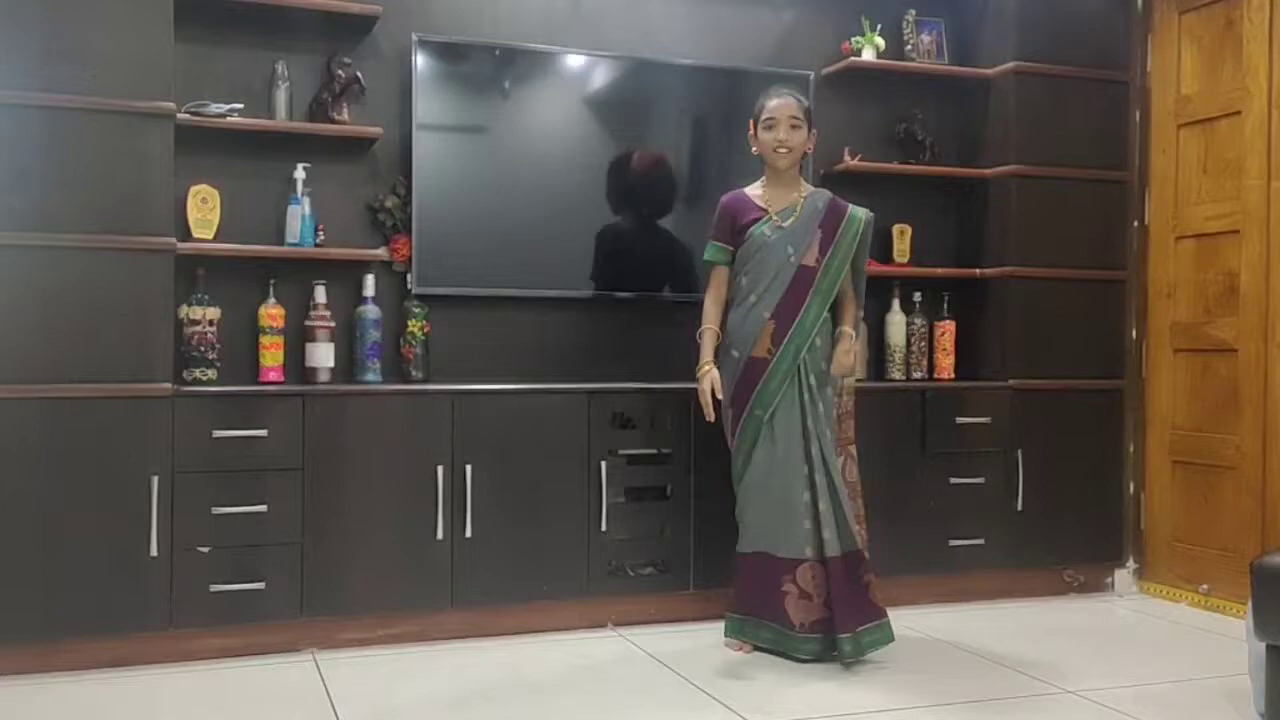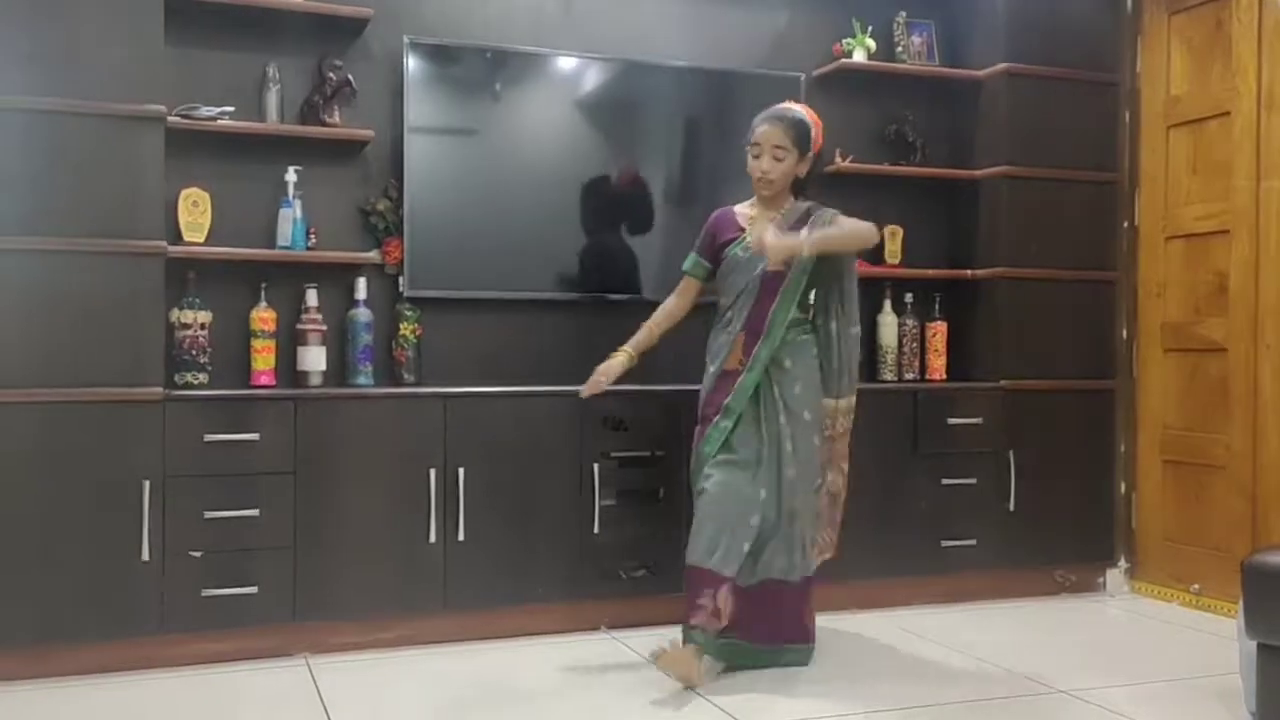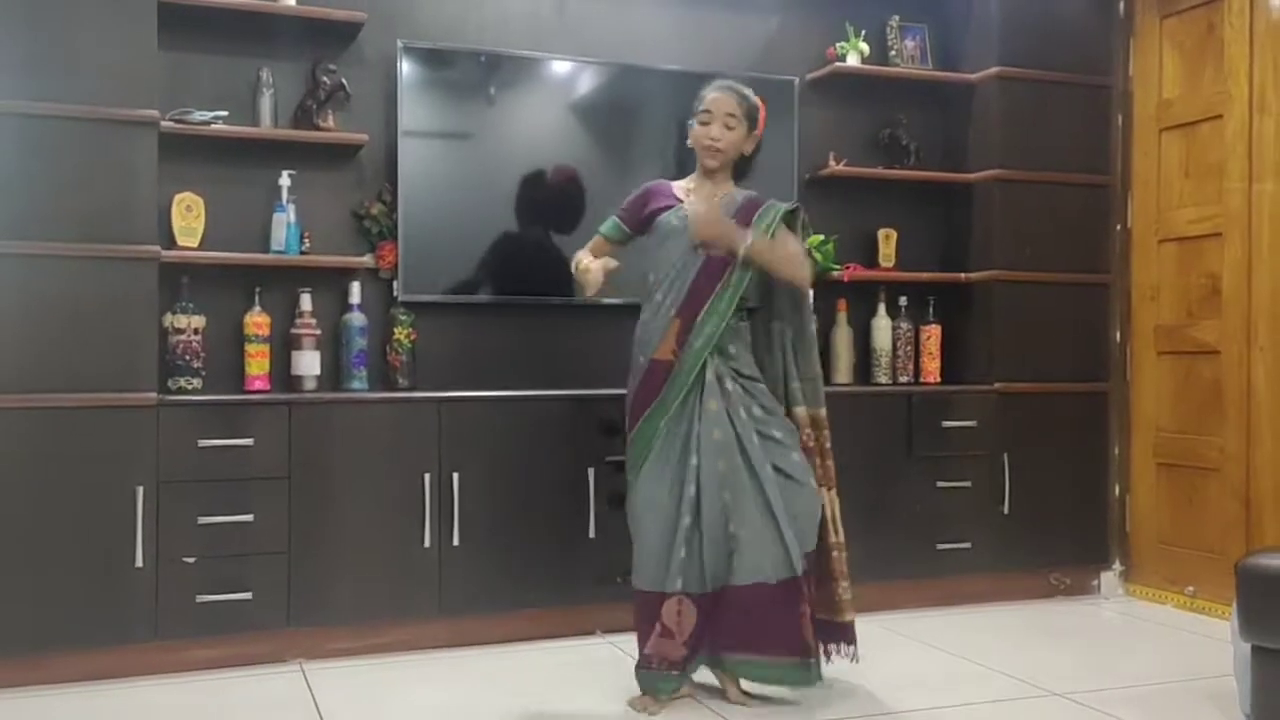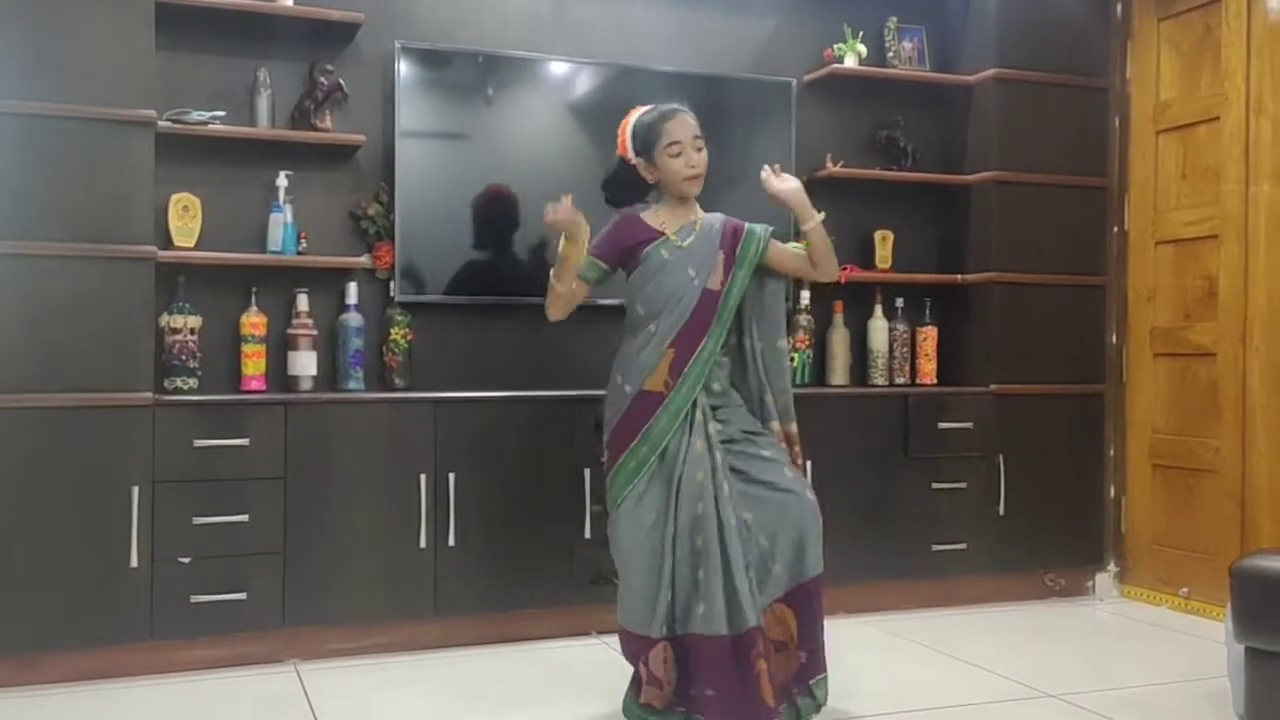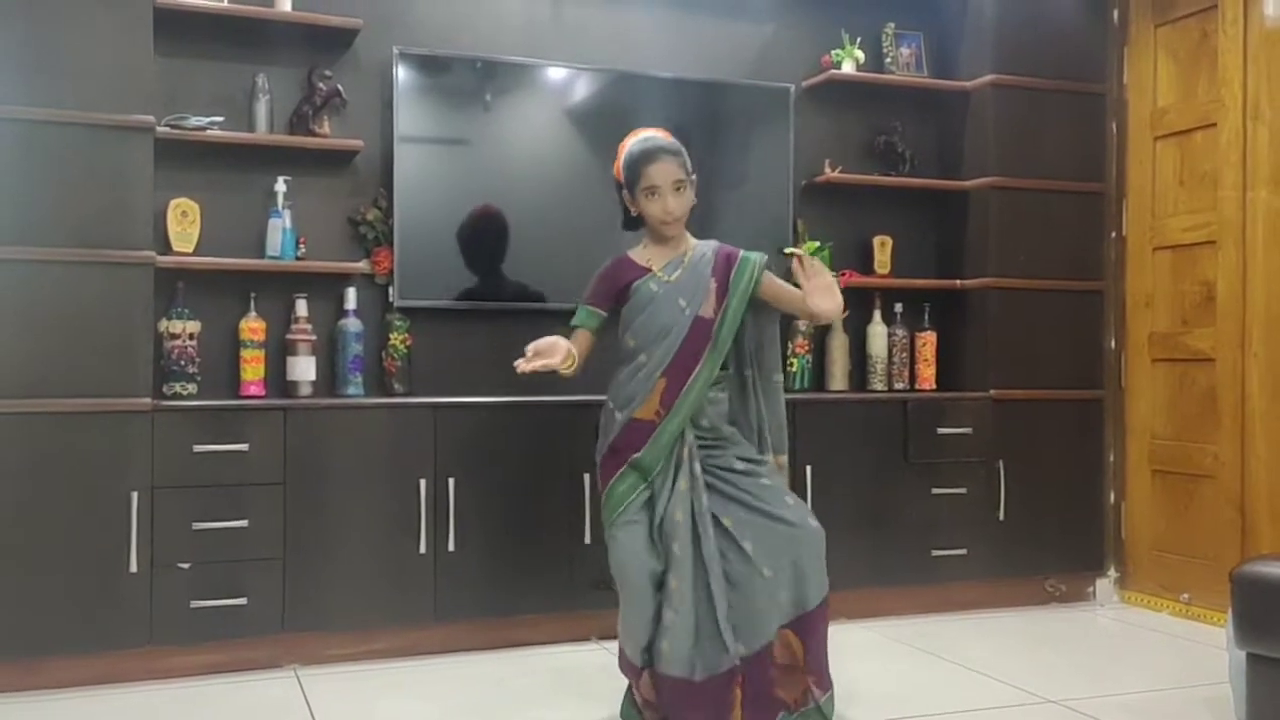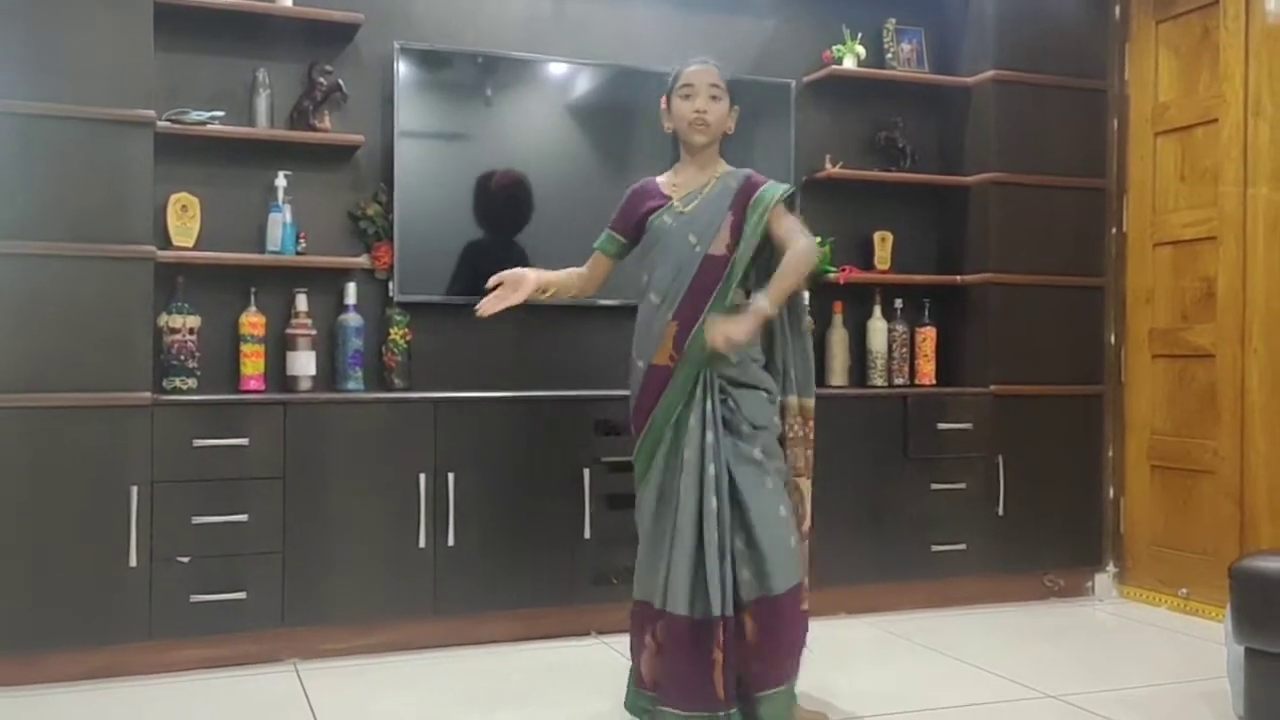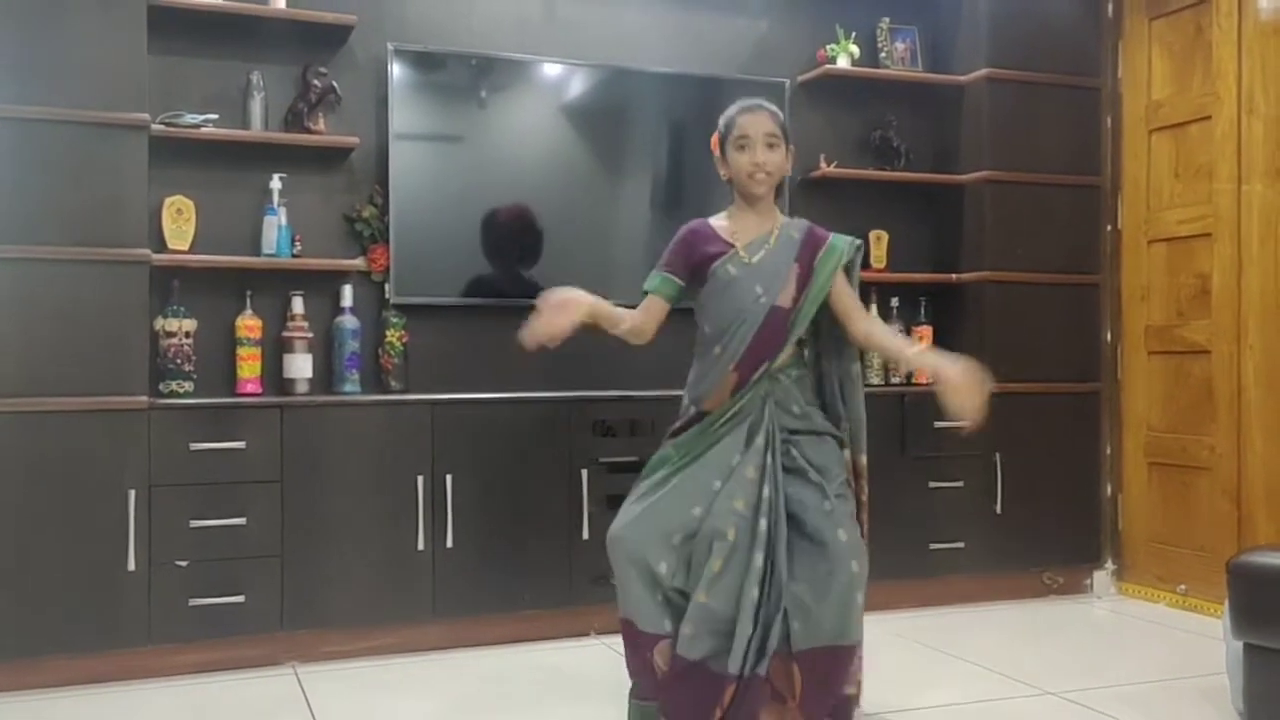
dt=0.5s
person 1, frame 1
left shoulder: (836, 214)
right shoulder: (734, 207)
left elbow: (846, 292)
right elbow: (717, 291)
left wrist: (848, 335)
right wrist: (707, 360)
left hip: (808, 365)
right hip: (751, 365)
left knee: (808, 485)
right knee: (763, 485)
left ankle: (807, 618)
right ankle: (761, 618)
person 1, frame 2
left shoulder: (812, 222)
right shoulder: (722, 223)
left elbow: (867, 234)
right elbow: (681, 298)
left wrist: (794, 245)
right wrist: (626, 355)
left hip: (790, 382)
right hip: (732, 380)
left knee: (781, 502)
right knee: (725, 498)
left ankle: (768, 635)
right ankle: (703, 642)
person 1, frame 3
left shoulder: (759, 212)
right shoulder: (654, 198)
left elbow: (800, 273)
right elbow: (583, 255)
left wrist: (729, 234)
right wrist: (596, 267)
left hip: (734, 377)
right hip: (665, 379)
left knee: (772, 498)
right knee: (667, 510)
left ankle: (734, 657)
person 1, frame 4
left shoulder: (735, 236)
right shoulder: (630, 230)
left elbow: (824, 270)
right elbow: (558, 308)
left wrist: (803, 209)
right wrist: (571, 243)
left hip: (720, 409)
right hip: (649, 413)
left knee: (788, 511)
right knee: (655, 544)
person 1, frame 5
left shoulder: (729, 264)
right shoulder: (620, 272)
left elbow: (812, 308)
right elbow: (579, 350)
left wrist: (825, 300)
right wrist: (560, 352)
left hip: (718, 438)
right hip: (642, 444)
left knee: (792, 537)
right knee: (651, 572)
person 1, frame 6
left shoulder: (753, 191)
right shoulder: (645, 197)
left elbow: (804, 251)
right elbow: (591, 277)
left wrist: (750, 316)
right wrist: (540, 280)
left hip: (742, 382)
right hip: (669, 382)
left knee: (759, 519)
right knee: (676, 518)
person 1, frame 7
left shoulder: (815, 246)
right shoulder: (697, 240)
left elbow: (863, 327)
right elbow: (638, 328)
left wrist: (935, 363)
right wrist: (582, 306)
left hip: (794, 429)
right hip: (714, 428)
left knee: (828, 564)
right knee: (642, 541)
